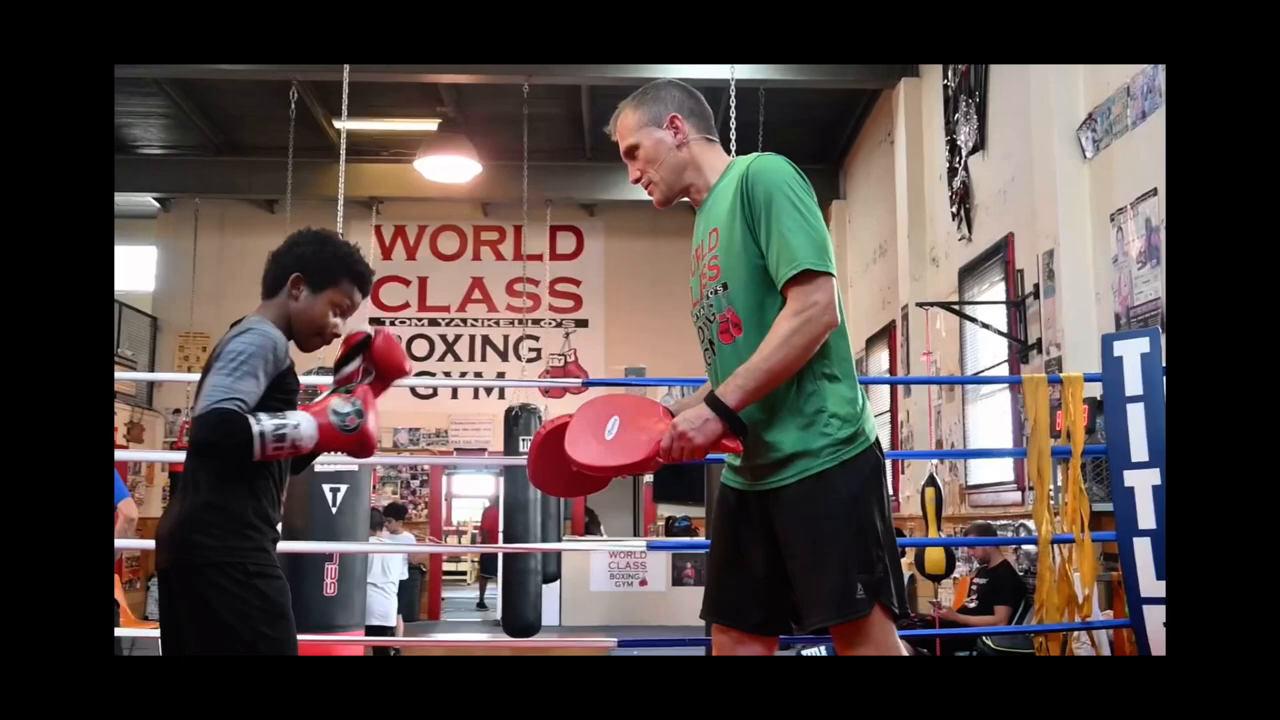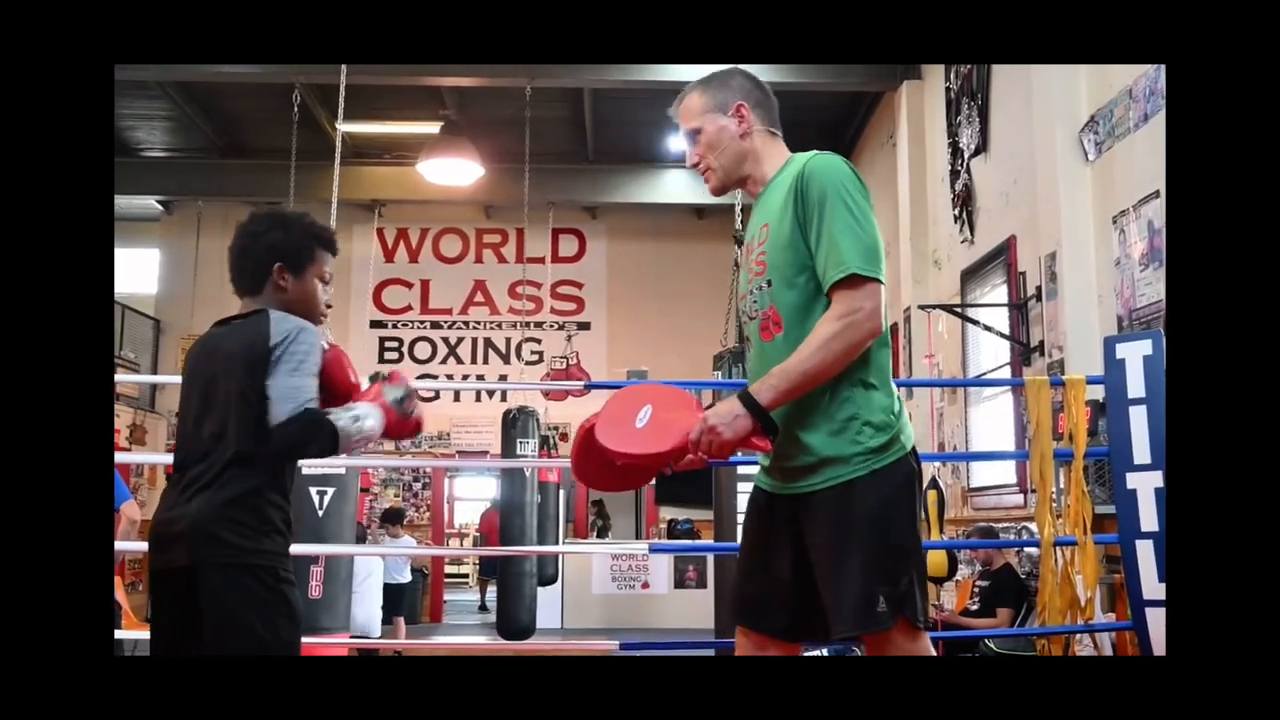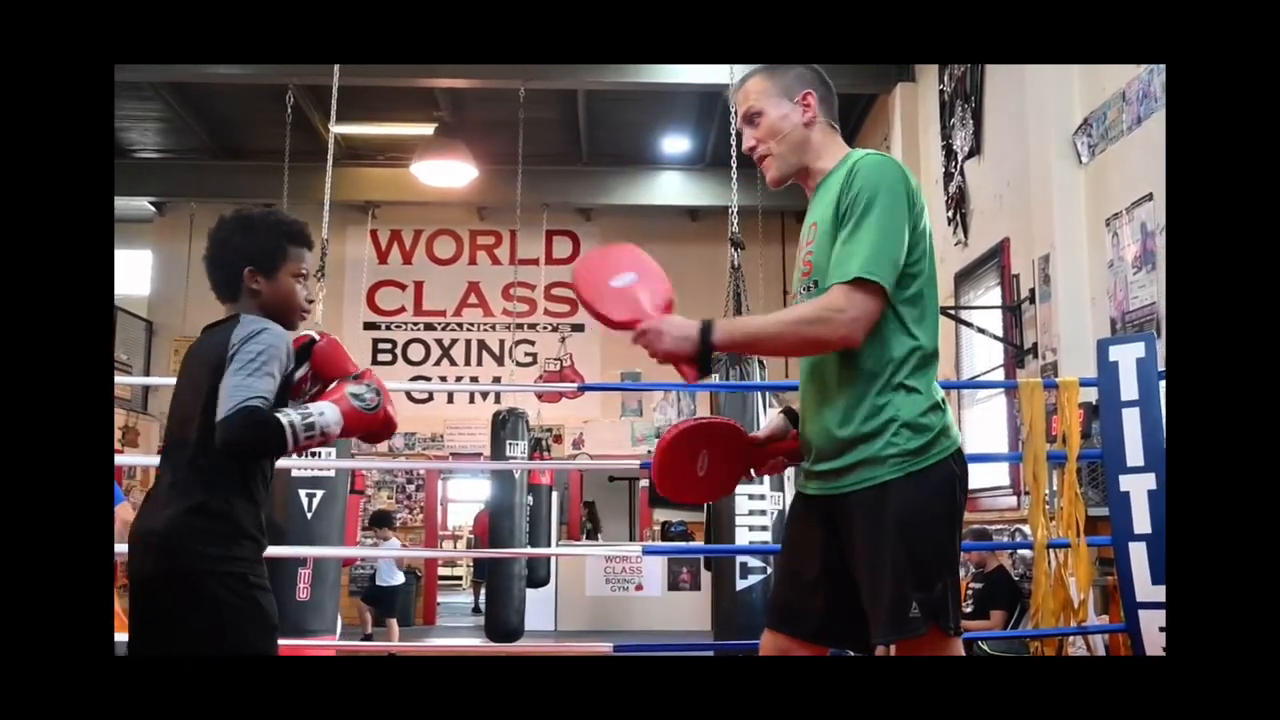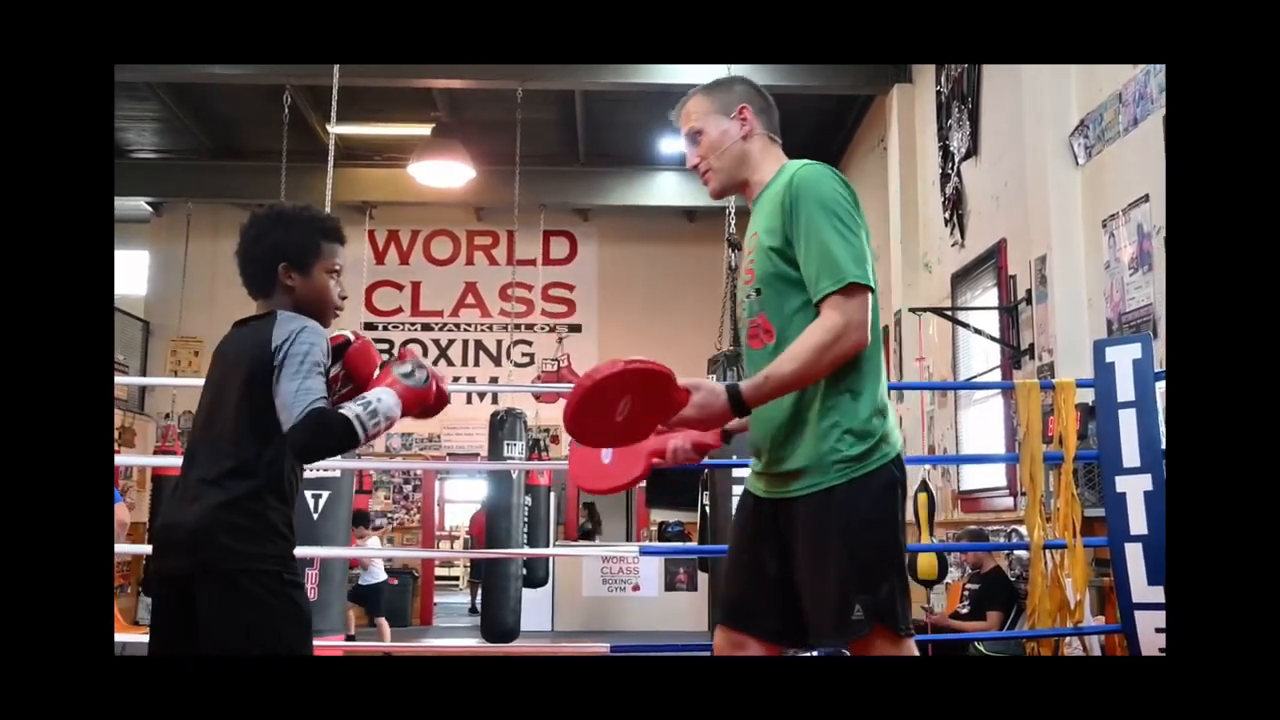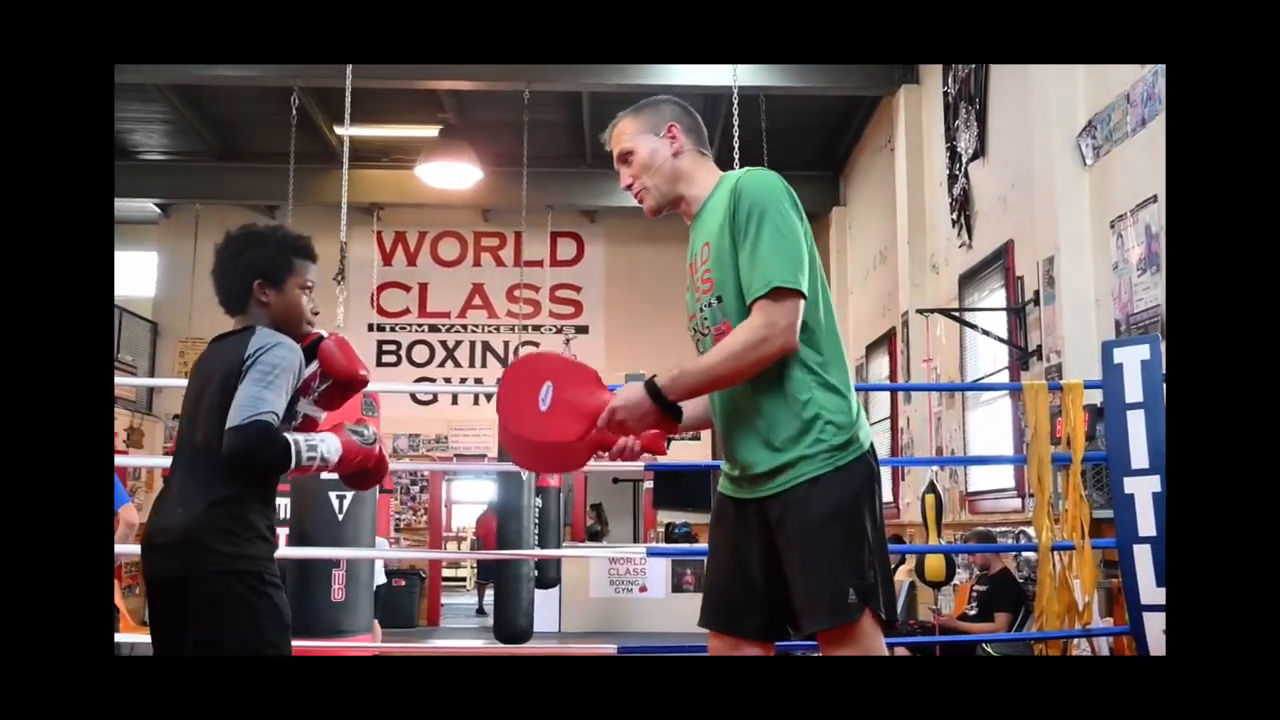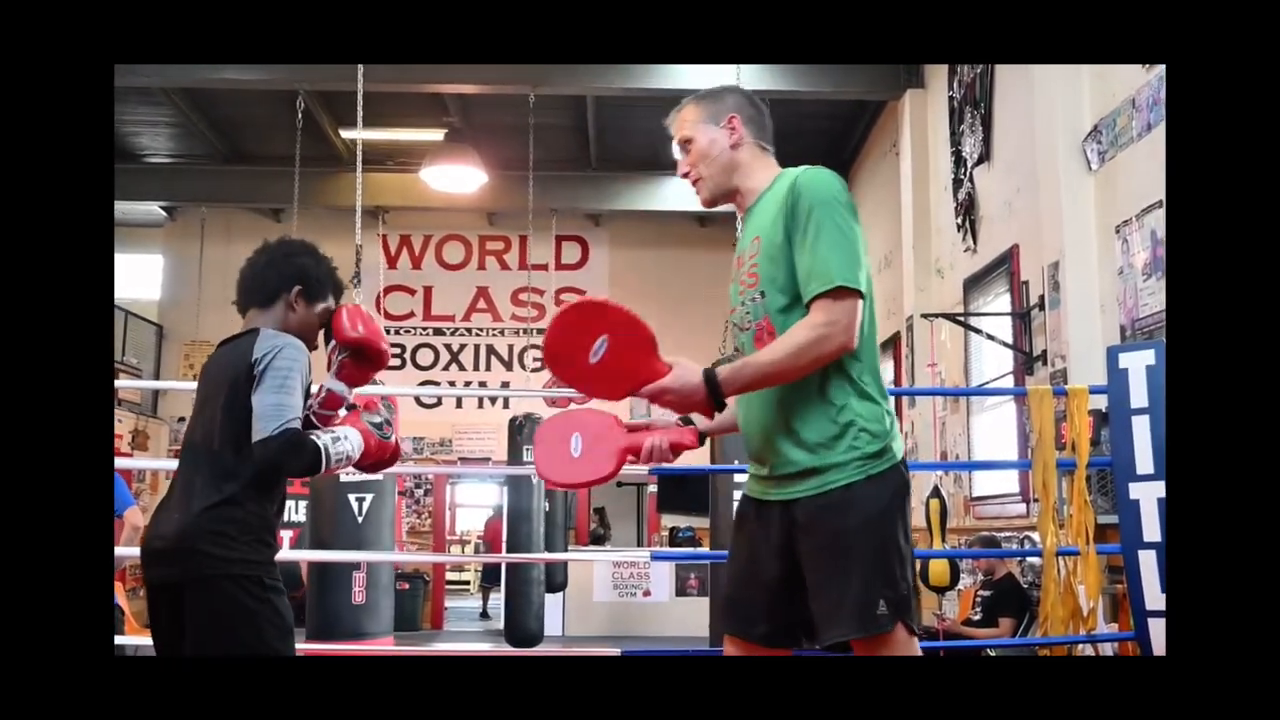
dt=0.5s
person 1, frame 1
left shoulder: (763, 176)
right shoulder: (708, 225)
left elbow: (817, 309)
left wrist: (719, 409)
right wrist: (670, 423)
left hip: (823, 457)
right hip: (750, 471)
left knee: (864, 636)
right knee: (736, 639)
person 1, frame 2
left shoulder: (818, 175)
right shoulder: (761, 218)
left elbow: (861, 315)
left wrist: (751, 404)
right wrist: (721, 421)
left hip: (857, 465)
right hip: (785, 475)
left knee: (893, 640)
right knee: (759, 640)
person 1, frame 3
left shoulder: (872, 175)
right shoulder: (821, 208)
left elbow: (846, 320)
left wrist: (706, 337)
right wrist: (792, 422)
left hip: (898, 466)
right hip: (829, 476)
left knee: (924, 645)
right knee: (784, 644)
person 1, frame 4
left shoulder: (808, 184)
right shoulder: (765, 215)
left elbow: (847, 327)
left wrist: (734, 397)
right wrist: (717, 428)
left hip: (843, 472)
right hip: (776, 480)
left knee: (879, 646)
right knee: (739, 643)
person 1, frame 5
left shoulder: (753, 190)
right shoulder: (702, 237)
left elbow: (776, 332)
left wrist: (657, 394)
right wrist: (659, 421)
left hip: (818, 464)
right hip: (746, 481)
left knee: (848, 639)
right knee: (732, 643)
person 1, frame 6
left shoulder: (808, 189)
right shoulder: (753, 229)
left elbow: (835, 328)
left wrist: (713, 384)
right wrist: (692, 425)
left hip: (847, 474)
right hip: (772, 485)
left knee: (882, 642)
right knee: (746, 645)
person 2, frame 1
left shoulder: (247, 341)
right shoulder: (261, 339)
left elbow: (283, 457)
right elbow: (215, 429)
left wrist: (353, 391)
right wrist: (318, 424)
left hip: (198, 539)
right hip: (225, 544)
person 2, frame 2
left shoulder: (206, 346)
right shoulder: (292, 332)
right elbow: (299, 432)
right wrist: (379, 410)
left hip: (175, 535)
right hip: (239, 540)
person 2, frame 3
left shoulder: (207, 345)
right shoulder: (262, 335)
right elbow: (243, 431)
left wrist: (295, 391)
right wrist: (338, 412)
left hip: (159, 540)
right hip: (213, 547)
person 2, frame 4
left shoulder: (235, 340)
right shoulder: (299, 333)
right elbow: (311, 435)
left wrist: (331, 390)
right wrist: (394, 394)
left hip: (180, 534)
right hip: (244, 544)
person 2, frame 5
left shoulder: (213, 356)
right shoulder: (275, 348)
right elbow: (249, 445)
left wrist: (315, 403)
right wrist: (336, 446)
left hip: (169, 543)
right hip: (226, 550)
person 2, frame 6
left shoulder: (224, 357)
right shoulder: (283, 348)
right elbow: (280, 452)
left wrist: (342, 382)
right wrist: (358, 437)
left hip: (170, 545)
right hip: (226, 554)
